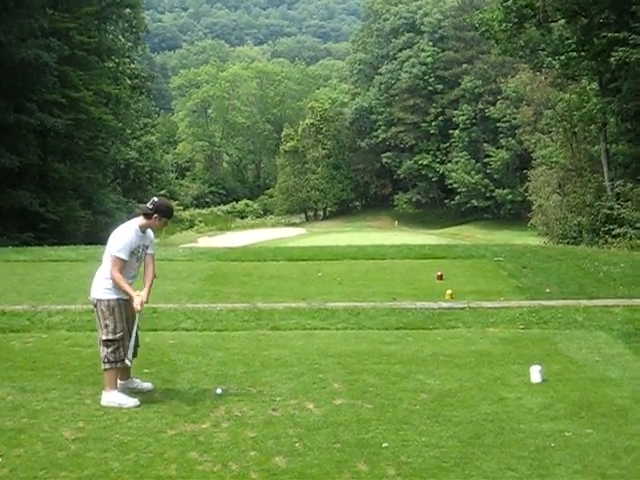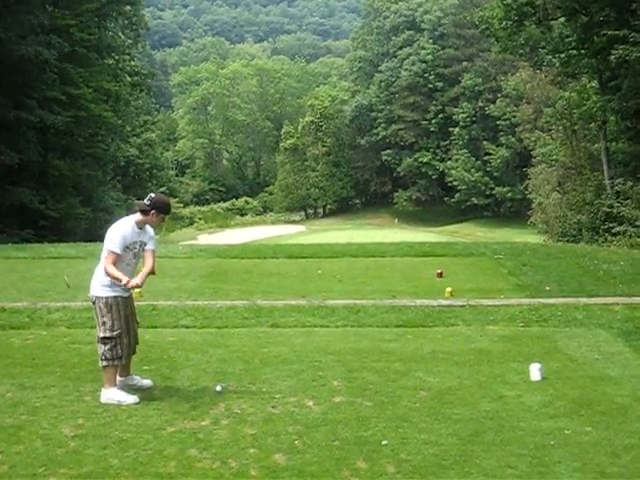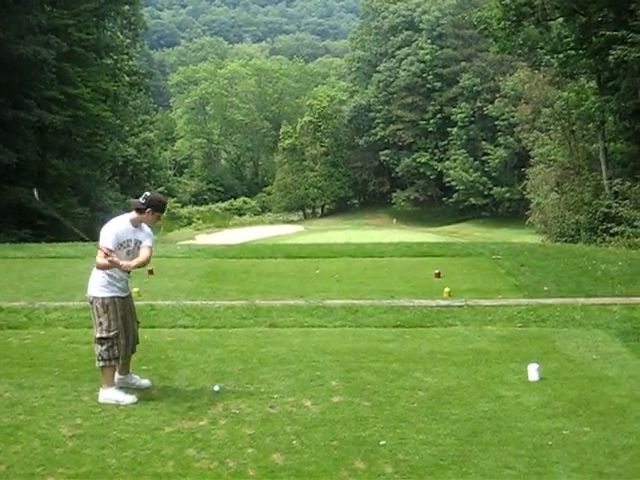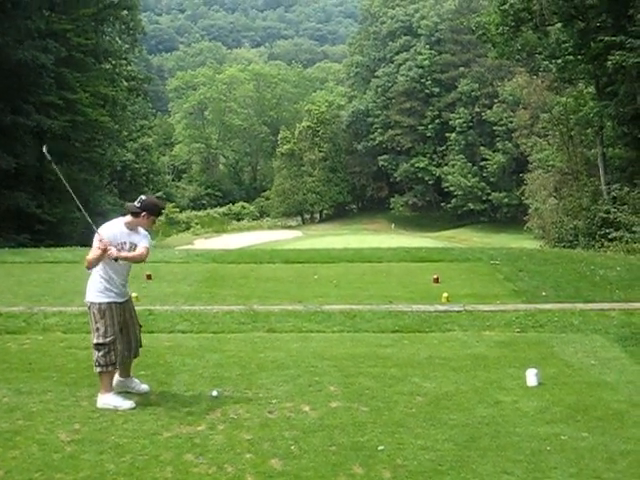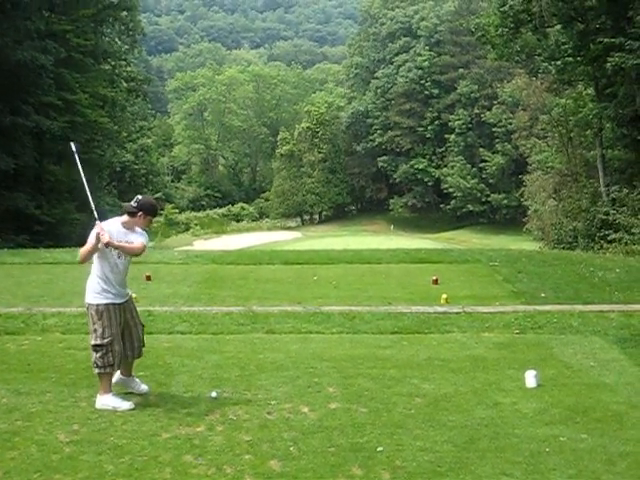
dt=0.1s
person 1, frame 1
left shoulder: (148, 235)
right shoulder: (126, 235)
left elbow: (149, 266)
right elbow: (115, 274)
left wrist: (144, 293)
right wrist: (133, 296)
left hip: (122, 293)
right hip: (108, 293)
left knee: (128, 338)
right knee: (114, 340)
left ankle: (125, 379)
right ankle: (110, 392)
person 1, frame 2
left shoulder: (148, 233)
right shoulder: (120, 229)
left elbow: (150, 263)
right elbow: (108, 267)
left wrist: (139, 279)
right wrist: (122, 278)
left hip: (123, 291)
right hip: (106, 291)
left knee: (129, 335)
right knee: (113, 337)
left ankle: (124, 376)
right ankle: (109, 389)
person 1, frame 3
left shoulder: (145, 232)
right shoulder: (114, 227)
left elbow: (145, 257)
right elbow: (99, 262)
left wrist: (127, 264)
right wrist: (111, 262)
left hip: (122, 290)
right hip: (104, 291)
left knee: (128, 334)
right knee: (110, 338)
left ankle: (123, 375)
right ankle: (107, 390)
person 1, frame 4
left shoulder: (142, 235)
right shoulder: (109, 229)
left elbow: (141, 255)
right elbow: (89, 263)
left wrist: (118, 254)
right wrist: (100, 253)
left hip: (121, 295)
right hip: (101, 296)
left knee: (130, 338)
right knee: (108, 344)
left ankle: (123, 378)
right ankle: (106, 394)
person 1, frame 5
left shoulder: (140, 234)
right shoulder: (105, 227)
left elbow: (137, 250)
right elbow: (81, 258)
left wrist: (113, 244)
right wrist: (96, 242)
left hip: (122, 295)
right hip: (100, 298)
left knee: (133, 337)
right knee: (107, 345)
left ankle: (125, 376)
right ankle: (104, 395)
